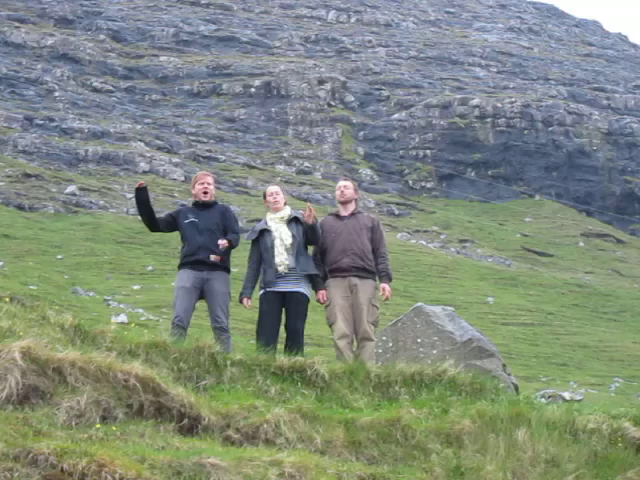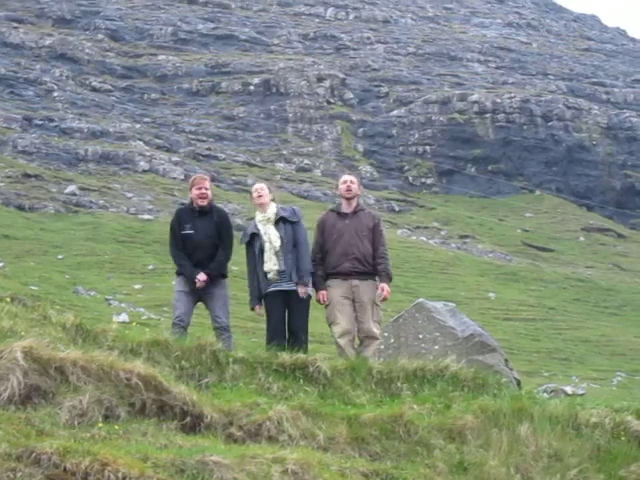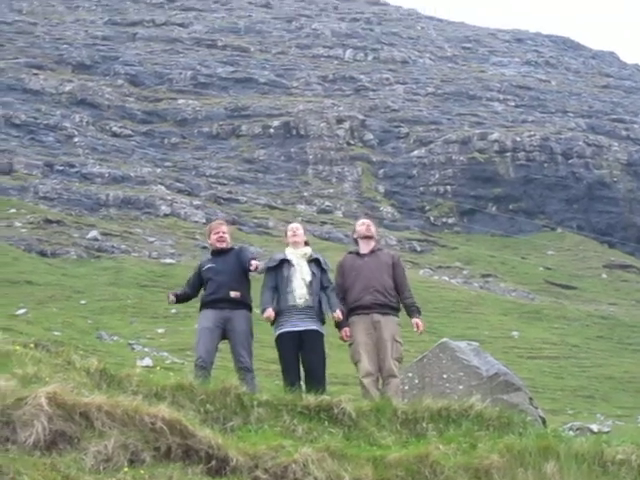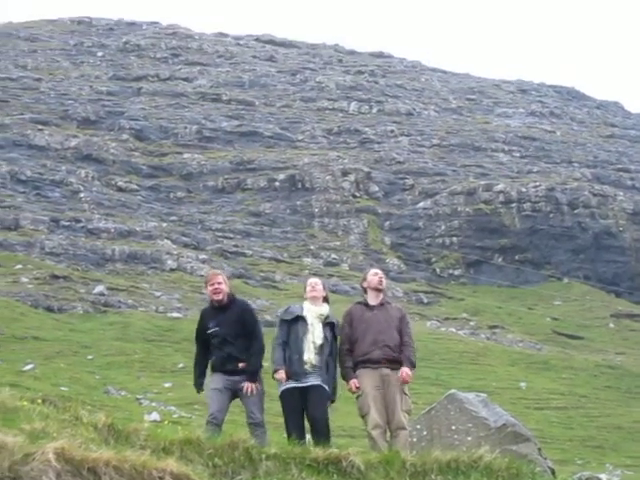
dt=0.5s
person 1, frame 1
left shoulder: (371, 221)
right shoulder: (325, 224)
left elbow: (381, 254)
right elbow: (318, 257)
left wrist: (385, 279)
right wrist: (319, 286)
left hip: (365, 281)
right hip: (336, 282)
left knee: (366, 333)
right knee: (341, 333)
person 1, frame 2
left shoulder: (372, 219)
right shoulder: (326, 220)
left elbow: (381, 252)
right elbow: (317, 256)
left wrist: (384, 279)
right wrist: (319, 286)
left hip: (366, 283)
right hip: (336, 283)
left knee: (370, 332)
right knee: (342, 332)
person 1, frame 3
left shoulder: (391, 258)
right shoulder: (346, 262)
left elbow: (404, 289)
right elbow: (339, 295)
left wrist: (415, 314)
right wrist: (341, 323)
left hip: (388, 318)
right hip: (359, 319)
left knee: (391, 369)
right knee: (367, 371)
person 1, frame 4
left shoulder: (398, 312)
right shoulder: (353, 312)
left elbow: (408, 343)
right elbow: (345, 347)
left wrist: (407, 365)
right wrist: (349, 375)
left hip: (394, 372)
right hip: (366, 372)
left knee: (399, 423)
right knee: (374, 424)
person 2, frame 1
left shoulder: (223, 211)
right shoulder: (183, 213)
left elbow: (235, 234)
right elbow: (154, 225)
left wrist: (228, 241)
right wrist: (142, 196)
left hip: (217, 273)
right hip: (189, 271)
left knee: (220, 324)
right knee: (179, 320)
person 2, frame 2
left shoulder: (220, 215)
right shoulder: (181, 214)
left elbow: (226, 250)
right elbow: (175, 249)
left wrist: (208, 274)
right wrist: (192, 273)
left hip: (215, 280)
right hip: (186, 279)
left knee: (222, 324)
right knee: (179, 322)
person 2, frame 3
left shoulder: (239, 253)
right shoulder: (204, 264)
left elbow: (248, 259)
right elbow: (191, 289)
left wrist: (253, 262)
right wrist: (177, 296)
left hip: (238, 311)
right hip: (210, 312)
left knee: (244, 363)
right knee: (202, 361)
person 2, frame 4
left shoulder: (242, 308)
right shoulder: (206, 314)
left elbow: (257, 341)
right elbow: (201, 349)
left wrist: (252, 376)
right wrist: (199, 381)
left hip: (247, 374)
right hip: (220, 374)
left knee: (256, 420)
right knee: (214, 418)
person 3, frame 1
left shoulder: (299, 219)
right shoulder: (261, 228)
left elbow: (313, 240)
right elbow: (254, 263)
left wrist: (311, 224)
right wrist: (246, 292)
left hip: (298, 284)
right hip: (271, 286)
left knee: (295, 329)
right knee: (266, 330)
person 3, frame 2
left shoulder: (290, 214)
right shoulder: (252, 230)
left elbow: (302, 244)
right elbow: (253, 266)
left wrist: (304, 279)
right wrist: (255, 299)
left hip: (296, 283)
right hip: (272, 286)
left knee: (298, 329)
right knee: (275, 327)
person 3, frame 3
left shoulder: (317, 261)
right shoulder: (277, 262)
left elbow: (327, 287)
right elbow: (268, 288)
left wrist: (335, 308)
right wrist: (267, 307)
left hip: (311, 322)
right hip: (285, 322)
left knee: (315, 367)
right knee: (289, 370)
person 3, frame 4
left shoulder: (330, 322)
right shoulder: (291, 313)
left elbow: (332, 357)
right elbow: (279, 343)
left wrist: (331, 392)
right wrist: (278, 367)
left hip: (317, 379)
right hip: (291, 379)
left knee: (318, 417)
right knee: (294, 427)
